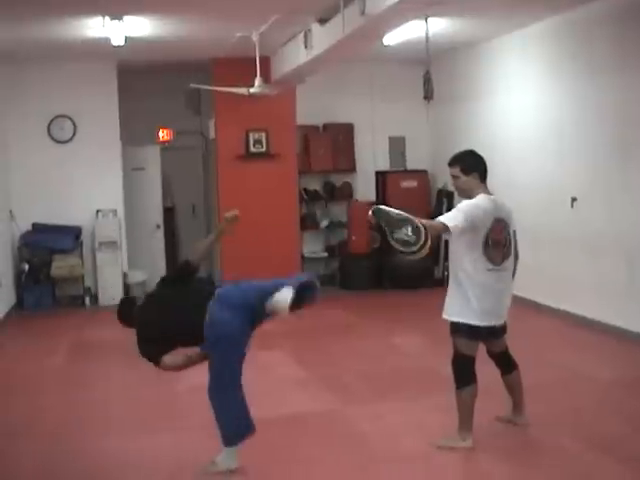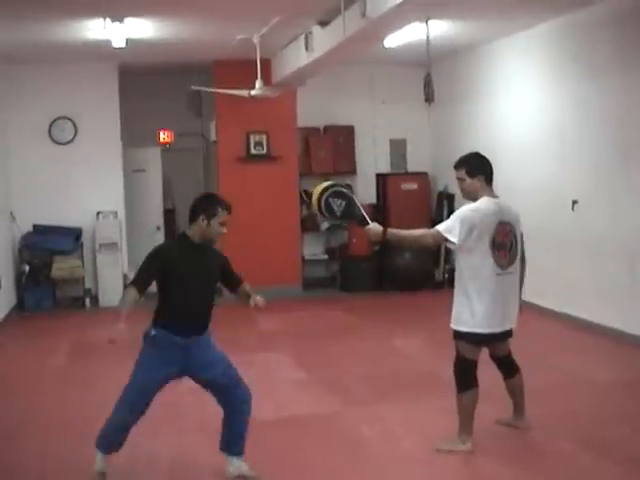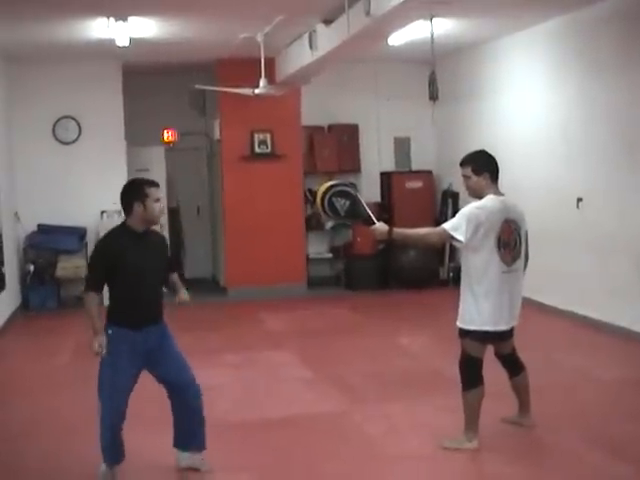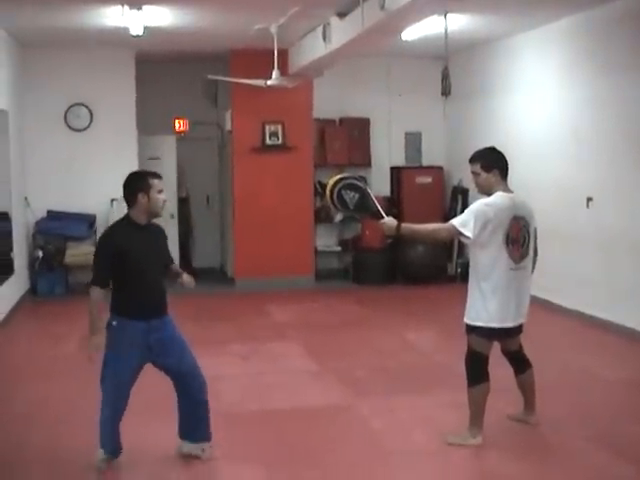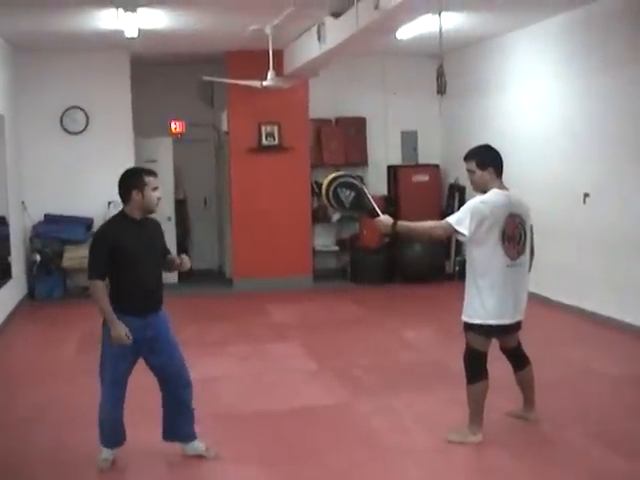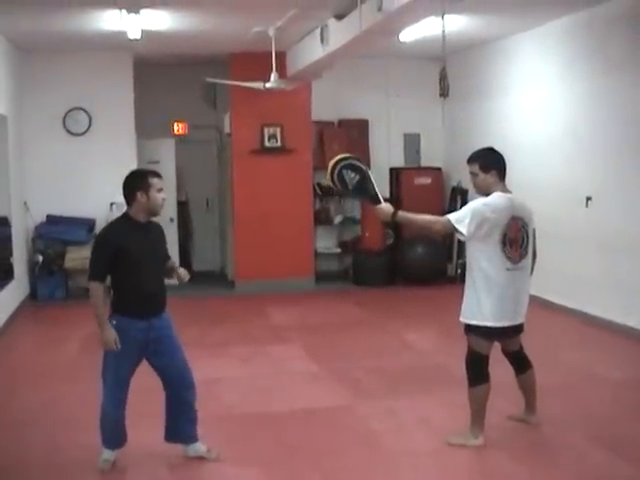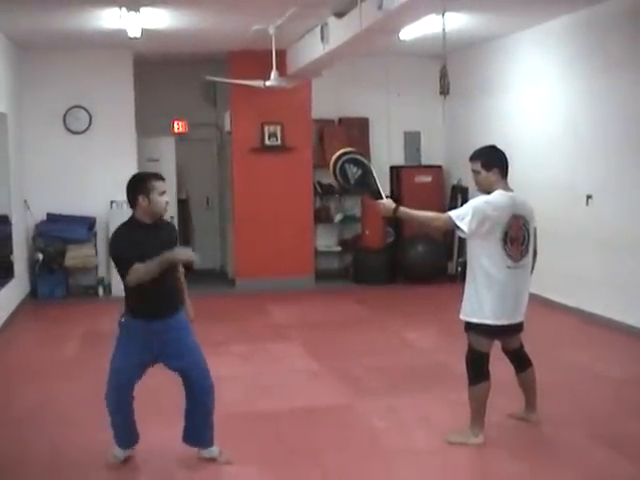
dt=0.7s
person 1, frame 1
left shoulder: (471, 209)
right shoulder: (504, 210)
left elbow: (435, 229)
right elbow: (513, 255)
left hip: (470, 305)
right hip: (495, 302)
left knee: (463, 366)
right knee: (501, 356)
left ankle: (464, 435)
right ankle: (518, 412)
person 1, frame 2
left shoulder: (472, 213)
right shoulder: (511, 213)
left elbow: (429, 238)
right elbow: (520, 258)
left wrist: (384, 233)
right wrist: (516, 294)
left hip: (476, 309)
right hip: (503, 306)
left knee: (465, 369)
right knee: (504, 359)
left ankle: (464, 438)
right ankle: (520, 416)
person 1, frame 3
left shoulder: (478, 211)
right shoulder: (515, 210)
left elbow: (435, 236)
right elbow: (523, 257)
left wrist: (390, 233)
left hip: (481, 306)
right hip: (506, 303)
left knee: (470, 367)
right knee: (508, 357)
left ankle: (470, 437)
right ankle: (525, 414)
person 1, frame 4
left shoulder: (487, 208)
right shoulder: (524, 208)
left elbow: (444, 232)
right elbow: (532, 254)
left wrist: (398, 227)
left hip: (489, 303)
right hip: (513, 300)
left knee: (476, 363)
right knee: (515, 354)
left ankle: (474, 432)
right ankle: (529, 411)
person 1, frame 5
left shoulder: (482, 205)
right shoulder: (520, 205)
left elbow: (440, 230)
right elbow: (528, 251)
left wrist: (394, 226)
left hip: (486, 301)
right hip: (512, 298)
left knee: (475, 361)
right knee: (514, 351)
left ankle: (474, 430)
right ankle: (530, 408)
person 1, frame 6
left shoulder: (484, 208)
right shoulder: (523, 208)
left elbow: (440, 225)
right elbow: (531, 254)
left wrist: (394, 215)
left hip: (488, 303)
right hip: (513, 301)
left knee: (477, 364)
right knee: (516, 354)
left ankle: (475, 433)
right ankle: (531, 412)
person 1, frame 7
left shoulder: (485, 205)
right shoulder: (524, 206)
left elbow: (440, 222)
right elbow: (531, 252)
left wrist: (396, 210)
left hip: (487, 301)
right hip: (513, 299)
left knee: (477, 361)
right knee: (516, 352)
left ankle: (475, 431)
right ankle: (531, 410)
person 2, frame 1
left shoulder: (144, 336)
right shoulder: (163, 290)
left elbow: (169, 363)
right elbow: (195, 258)
left wrist: (201, 353)
right wrist: (221, 228)
left hip: (219, 326)
right hip: (232, 298)
left knee: (223, 390)
left ankle: (230, 454)
right ankle: (283, 297)
person 2, frame 2
left shoulder: (216, 257)
right shoulder: (166, 253)
left elbow: (236, 284)
right elbow: (135, 287)
left wrist: (251, 296)
right wrist: (120, 322)
left hip: (199, 344)
right hip: (163, 342)
left knee: (238, 395)
right knee: (132, 403)
right ankle: (103, 455)
person 2, frame 3
left shoulder: (158, 241)
right shoulder: (109, 244)
right elbow: (92, 290)
left wrist: (180, 290)
right wrist: (97, 333)
left hip: (157, 332)
right hip: (122, 336)
left knee: (188, 391)
right knee: (113, 407)
left ankle: (189, 453)
person 2, frame 4
left shoulder: (158, 233)
right shoulder: (113, 238)
right elbow: (98, 287)
left wrist: (181, 275)
right wrist: (96, 332)
left hip: (161, 324)
right hip: (126, 327)
left knee: (194, 384)
right knee: (114, 396)
left ankle: (191, 441)
right ankle: (107, 451)
person 2, frame 5
left shoulder: (153, 227)
right shoulder: (108, 233)
right elbow: (96, 281)
left wrist: (178, 262)
right wrist: (113, 321)
left hip: (155, 319)
right hip: (124, 323)
left knee: (178, 381)
right knee: (113, 388)
left ankle: (188, 440)
right ankle: (109, 447)
person 2, frame 6
left shoulder: (156, 231)
right shoulder: (111, 235)
right elbow: (96, 283)
left wrist: (175, 270)
right wrist: (104, 326)
left hip: (159, 321)
right hip: (126, 325)
left knee: (182, 383)
right knee: (115, 390)
left ankle: (189, 441)
right ankle: (110, 448)
person 2, frame 7
left shoulder: (167, 228)
right shoulder: (123, 235)
right elbow: (134, 276)
left wrist: (184, 298)
right wrist: (169, 257)
left hip: (174, 322)
right hip: (137, 327)
left knee: (201, 383)
right knee: (117, 391)
left ankle: (205, 443)
right ankle: (125, 445)
